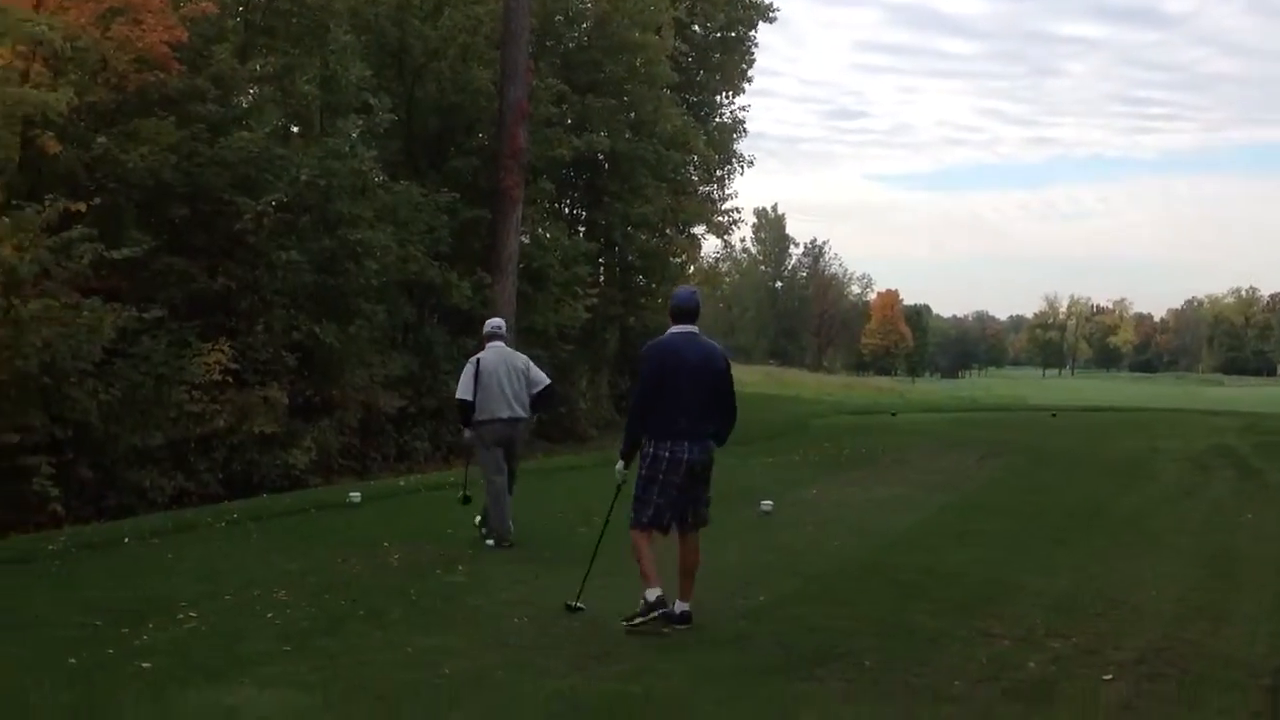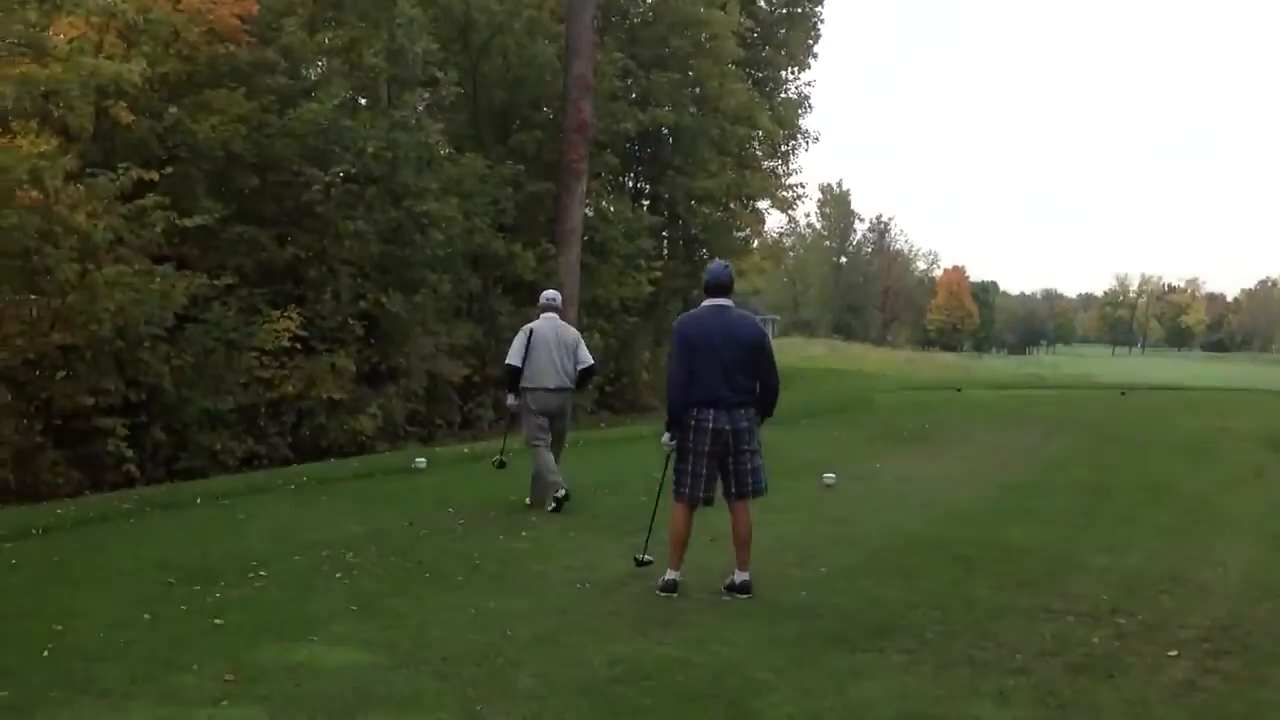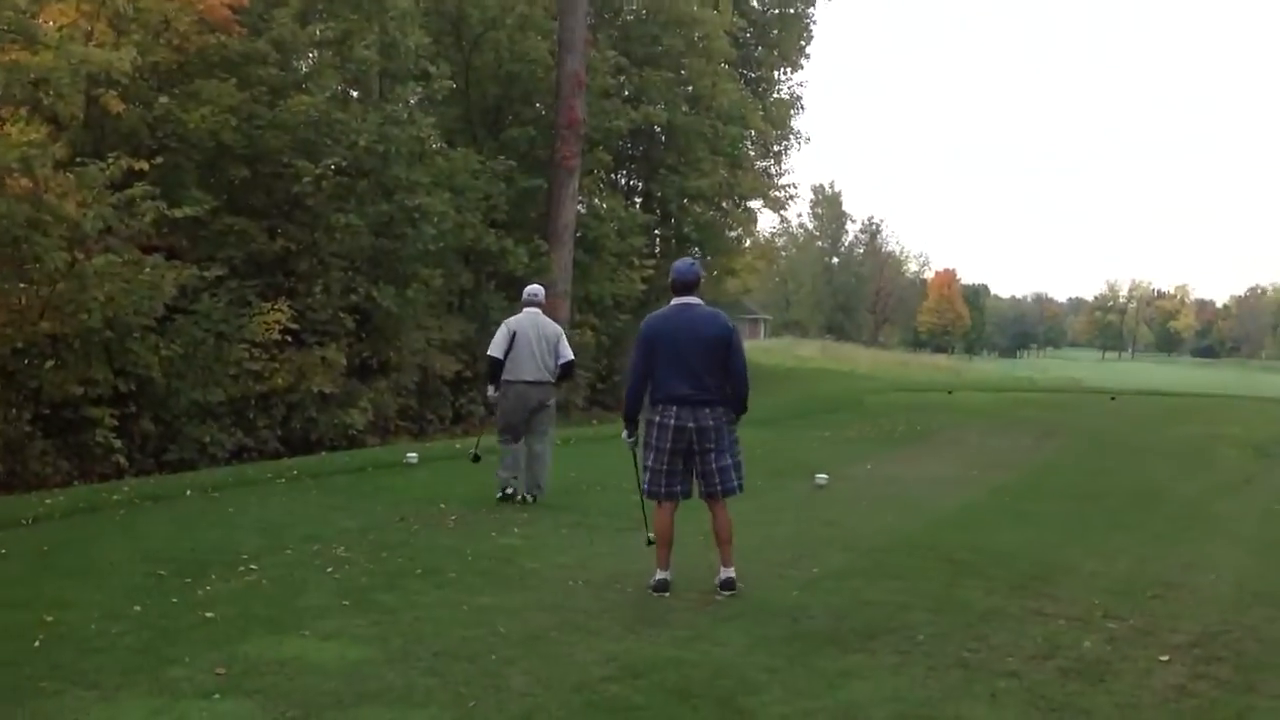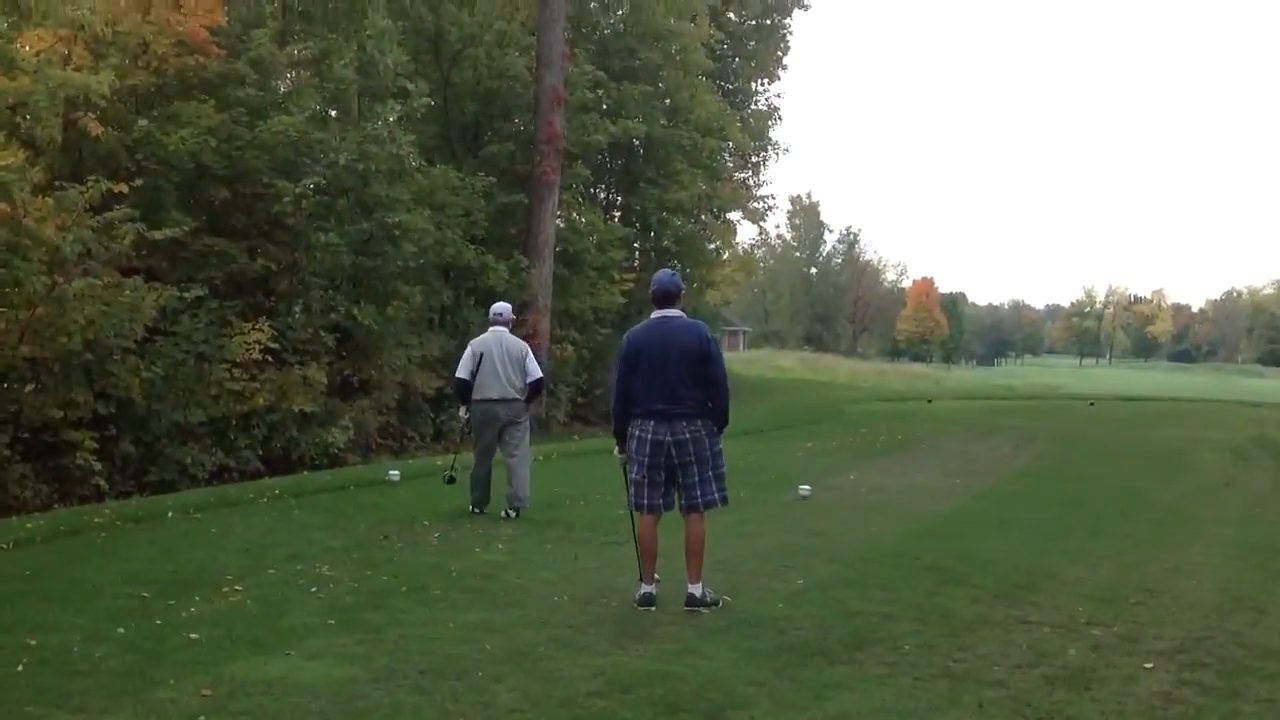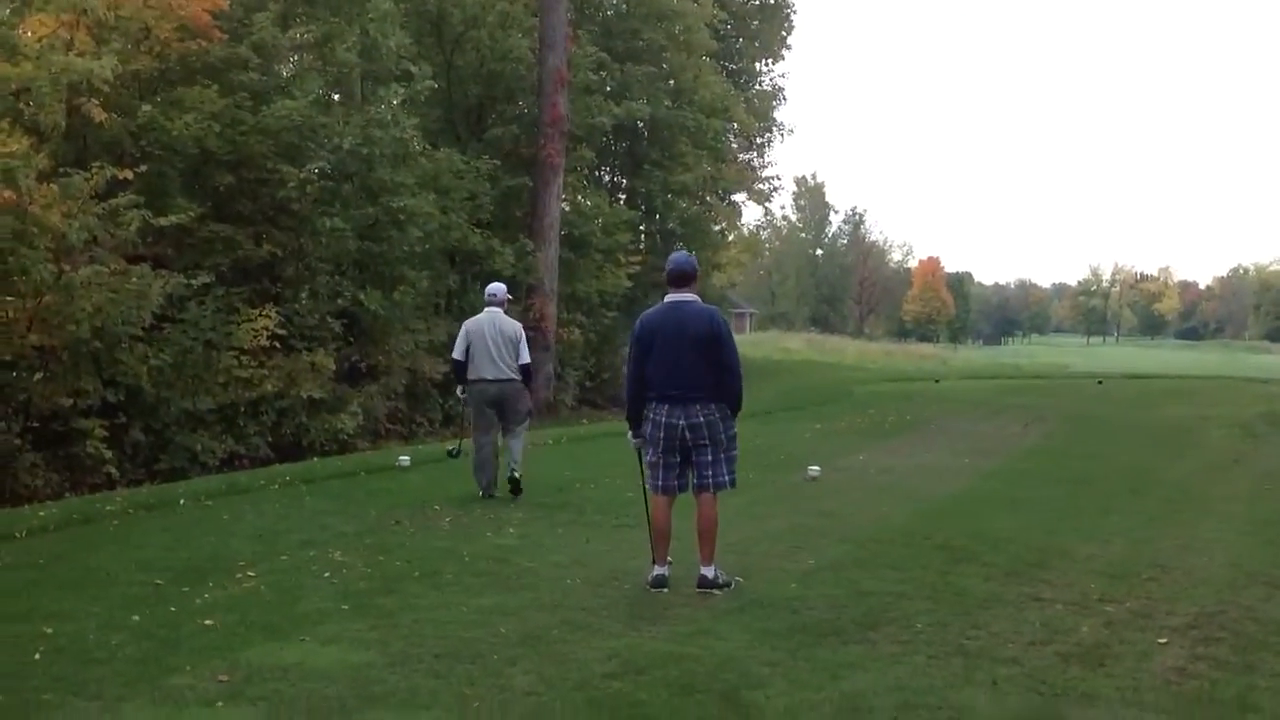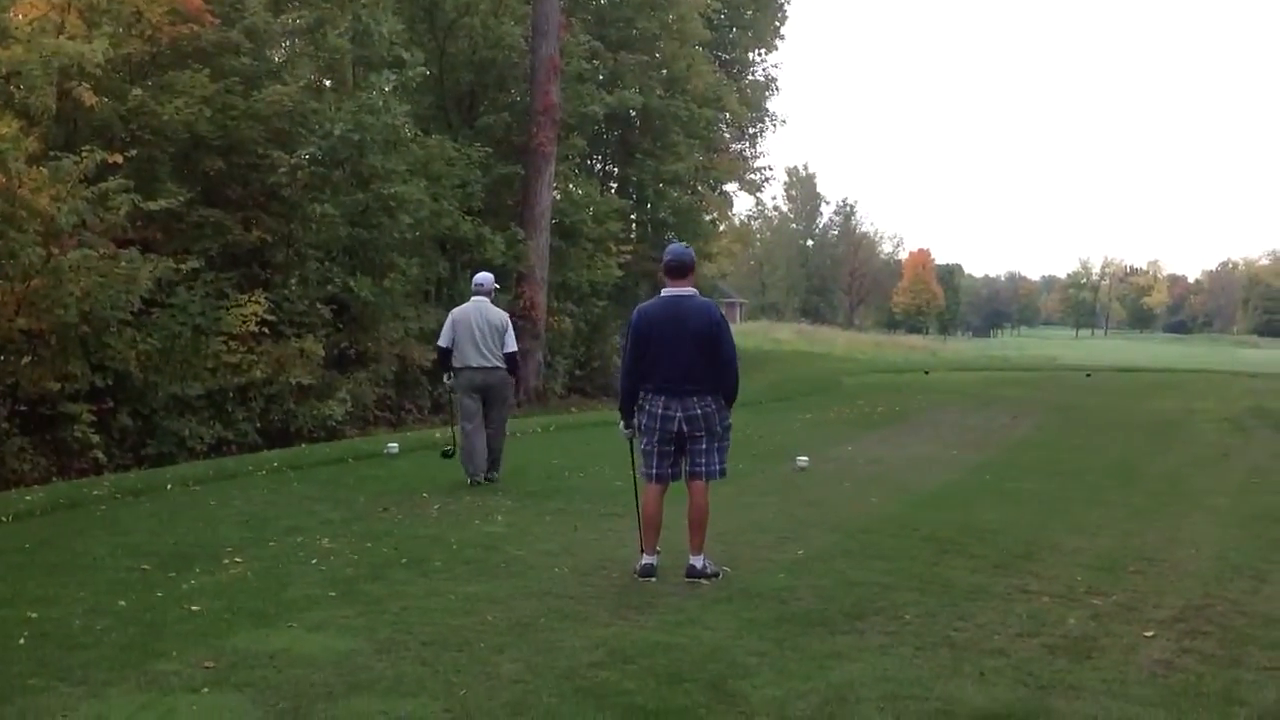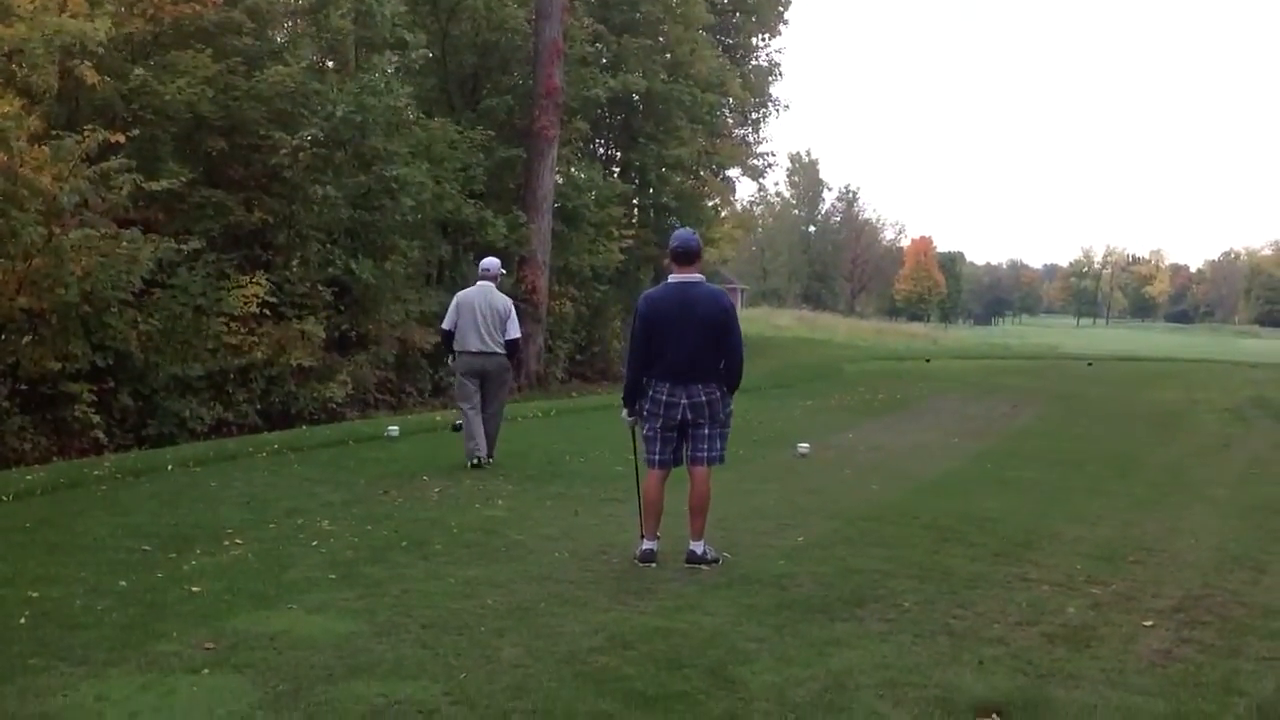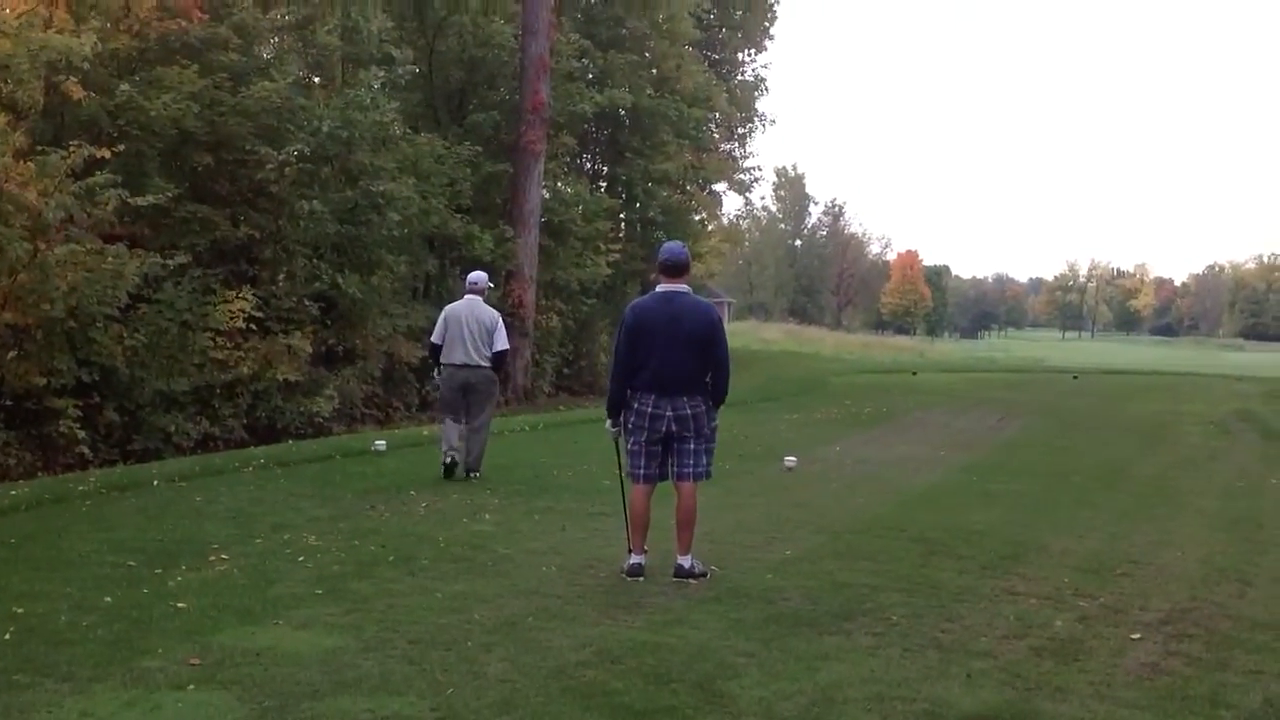
dt=0.3s
person 1, frame 1
left shoulder: (657, 350)
right shoulder: (716, 354)
left elbow: (640, 406)
right elbow: (728, 409)
left wrist: (626, 454)
left hip: (664, 448)
right hip: (701, 449)
left knee: (641, 525)
right knee: (689, 529)
left ankle: (654, 595)
right ankle: (682, 605)
person 1, frame 2
left shoulder: (687, 324)
right shoulder: (751, 325)
left elbow: (677, 379)
right elbow: (770, 380)
left wrist: (672, 426)
right wrist: (760, 416)
left hip: (699, 418)
right hip: (740, 418)
left knee: (685, 501)
right knee: (740, 501)
left ankle: (671, 575)
right ankle: (742, 577)
person 1, frame 3
left shoulder: (653, 324)
right shoulder: (720, 322)
left elbow: (637, 377)
right elbow: (738, 375)
left wrist: (630, 422)
right wrist: (735, 413)
left hip: (667, 416)
right hip: (712, 416)
left knee: (665, 500)
right knee: (717, 499)
left ankle: (662, 575)
right ankle: (728, 573)
person 1, frame 4
left shoulder: (634, 337)
right shoulder: (699, 333)
left elbow: (621, 392)
right elbow: (718, 386)
left wrist: (621, 438)
right wrist: (717, 427)
left hip: (647, 430)
right hip: (692, 429)
left knee: (648, 513)
right knee: (695, 511)
left ankle: (647, 589)
right ankle: (695, 589)
person 1, frame 5
left shoulder: (647, 321)
right shoulder: (712, 317)
left elbow: (635, 376)
right elbow: (731, 371)
left wrist: (635, 422)
right wrist: (731, 412)
left hip: (661, 415)
right hip: (706, 413)
left knee: (662, 495)
right knee: (706, 494)
left ankle: (659, 570)
right ankle: (708, 571)
person 1, frame 6
left shoulder: (644, 313)
right shoulder: (710, 312)
left elbow: (630, 368)
right elbow: (728, 365)
left wrist: (627, 413)
right wrist: (726, 404)
left hip: (657, 406)
right hip: (702, 406)
left knee: (654, 484)
right knee: (698, 485)
left ankle: (648, 560)
right ankle: (697, 562)
person 1, frame 7
left shoulder: (651, 300)
right shoulder: (719, 299)
left elbow: (637, 356)
right elbow: (734, 353)
left wrist: (631, 401)
right wrist: (728, 390)
left hip: (660, 393)
right hip: (706, 393)
left knee: (655, 470)
right knee: (700, 470)
left ankle: (648, 545)
right ankle: (697, 547)
person 1, frame 8
left shoulder: (637, 310)
right shoulder: (706, 312)
left elbow: (621, 365)
right elbow: (720, 366)
left wrist: (614, 412)
right wrist: (714, 404)
left hip: (645, 405)
right hip: (691, 406)
left knee: (641, 484)
right knee: (686, 485)
left ankle: (636, 559)
right ankle: (684, 562)
person 2, frame 1
left shoulder: (476, 362)
right shoulder: (521, 359)
left elbow: (464, 400)
right elbow: (545, 389)
left wrist: (467, 426)
right wrist: (530, 412)
left hip: (489, 427)
right hip: (518, 425)
left knee: (495, 479)
right knee: (507, 478)
left ankle: (502, 535)
right ankle: (489, 523)
person 2, frame 2
left shoulder: (528, 330)
right shoulder: (572, 333)
left elbow: (513, 366)
right elbow: (588, 368)
left wrist: (512, 393)
right wrist: (572, 387)
left hip: (534, 396)
right hip: (563, 397)
left knee: (539, 444)
right knee: (553, 446)
left ankle: (556, 489)
right ankle: (540, 495)
person 2, frame 3
left shoulder: (510, 324)
right shoulder: (554, 328)
left elbow: (494, 358)
right elbow: (568, 364)
left wrist: (492, 384)
right wrist: (553, 380)
left hip: (514, 388)
right hip: (544, 391)
left knee: (509, 437)
right knee: (539, 441)
left ankle: (508, 485)
right ankle: (532, 491)
person 2, frame 4
left shoulder: (476, 344)
right shoulder: (521, 345)
left elbow: (462, 379)
right elbow: (537, 382)
left wrist: (464, 404)
right wrist: (526, 402)
left hip: (483, 407)
right hip: (514, 408)
left knee: (482, 457)
right knee: (517, 456)
left ankle: (478, 504)
right ankle: (515, 505)
person 2, frame 5
left shoulder: (469, 325)
right shoulder: (515, 327)
left elbow: (458, 360)
right elbow: (525, 365)
left wrist: (461, 384)
right wrist: (525, 387)
left hip: (480, 388)
right hip: (511, 387)
left knee: (484, 438)
right knee: (515, 431)
left ankle: (487, 488)
right ankle: (515, 469)
person 2, frame 6
left shoulder: (456, 314)
right shoulder: (501, 316)
left elbow: (443, 348)
right elbow: (511, 353)
left wrist: (447, 371)
right wrist: (512, 376)
left hip: (466, 376)
right hip: (497, 376)
left knee: (471, 426)
right knee: (495, 425)
left ankle: (476, 475)
right ankle: (492, 471)
person 2, frame 7
left shoulder: (461, 297)
right shoulder: (505, 302)
left elbow: (447, 330)
right elbow: (513, 340)
left wrist: (452, 352)
right wrist: (510, 361)
left hip: (467, 360)
right hip: (496, 361)
left knee: (470, 408)
right knee: (491, 410)
left ankle: (476, 454)
right ankle: (487, 455)
person 2, frame 8
left shoulder: (449, 311)
right shoulder: (493, 315)
left elbow: (435, 344)
right elbow: (501, 351)
left wrist: (438, 366)
right wrist: (495, 372)
left hip: (452, 372)
right hip: (482, 374)
left knee: (450, 417)
right knee: (477, 422)
left ankle: (450, 453)
right ankle: (472, 468)
